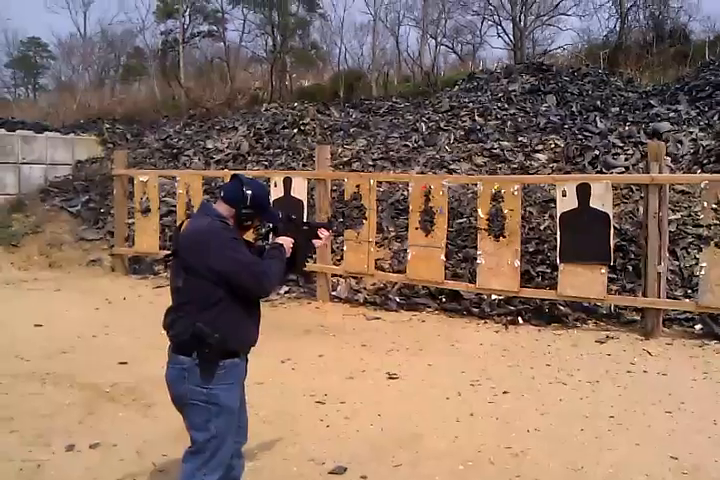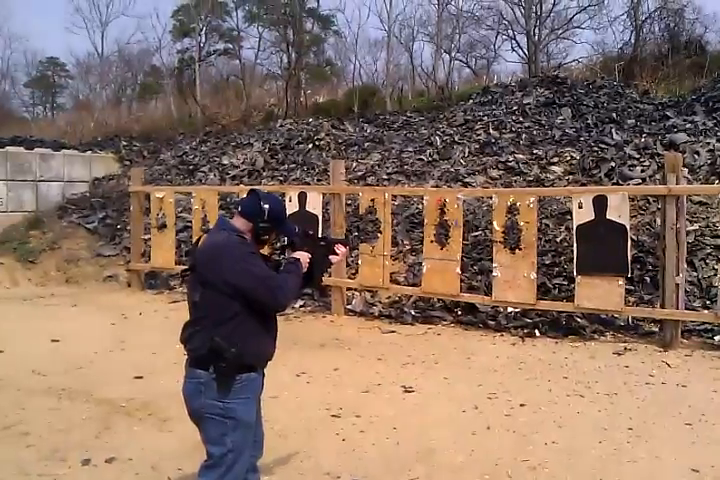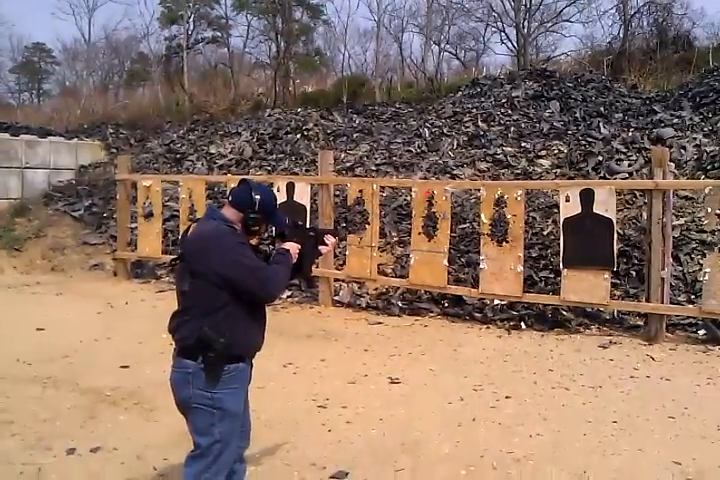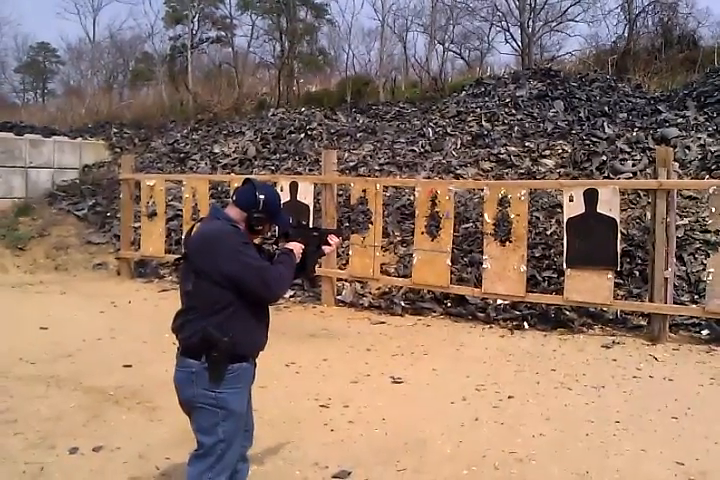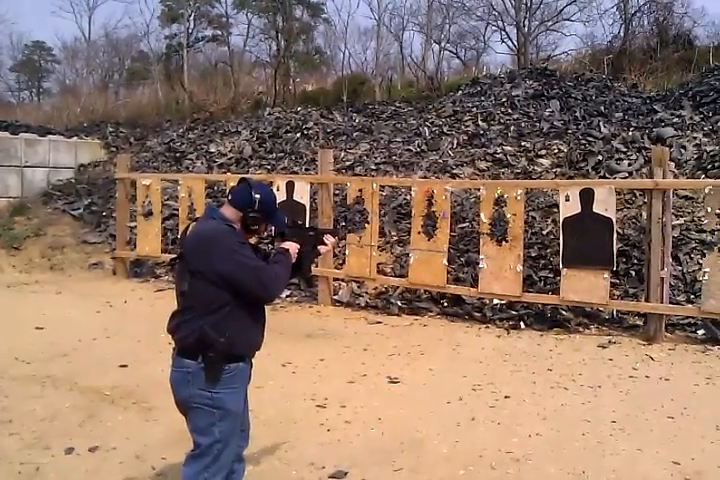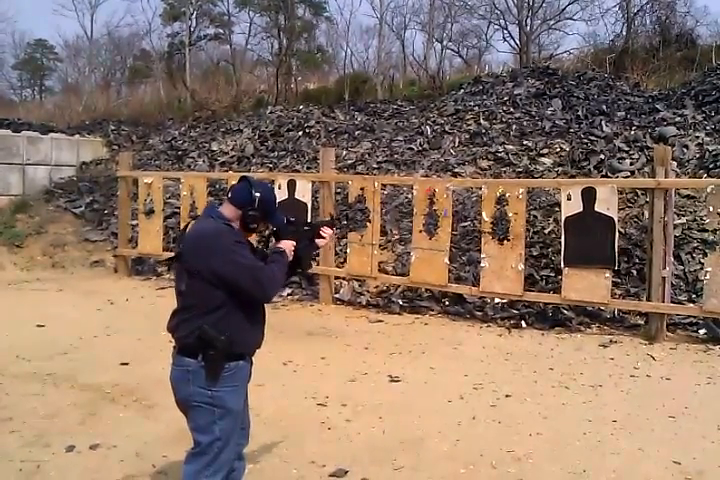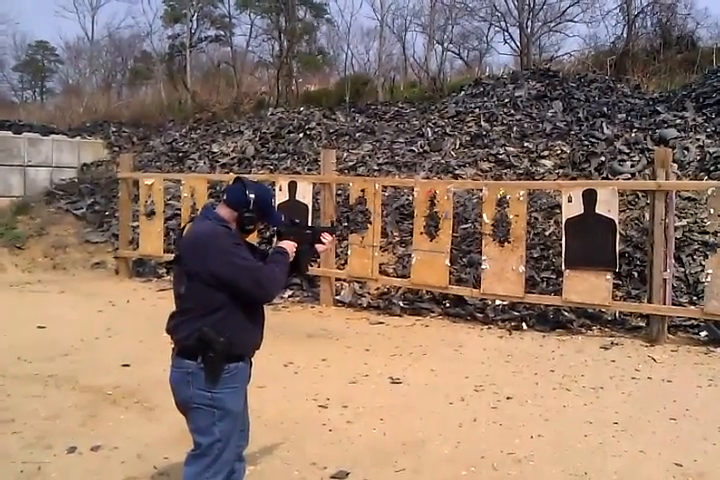
dt=0.4s
person 1, frame 1
left shoulder: (214, 230)
right shoulder: (211, 236)
left elbow: (253, 266)
right elbow: (261, 281)
right wrist: (279, 250)
left hip: (218, 363)
right hip: (207, 369)
left knee: (230, 443)
person 1, frame 2
left shoulder: (229, 245)
right shoulder: (228, 251)
left elbow: (268, 282)
right elbow: (277, 295)
right wrist: (295, 265)
left hip: (233, 376)
right hip: (223, 383)
left knee: (246, 456)
person 1, frame 3
left shoulder: (220, 235)
right shoulder: (218, 240)
left elbow: (258, 272)
right elbow: (266, 286)
right wrist: (285, 256)
left hip: (222, 367)
right hip: (211, 373)
left knee: (233, 447)
person 1, frame 4
left shoulder: (224, 234)
right shoulder: (221, 239)
left elbow: (262, 271)
right elbow: (270, 285)
right wrist: (288, 255)
left hip: (225, 366)
right hip: (214, 372)
left knee: (235, 446)
person 1, frame 5
left shoulder: (221, 234)
right shoulder: (216, 239)
left elbow: (258, 271)
right elbow: (266, 286)
right wrist: (284, 255)
left hip: (222, 366)
right hip: (209, 373)
left knee: (231, 447)
person 1, frame 6
left shoulder: (221, 233)
right shoulder: (213, 238)
left elbow: (258, 267)
right elbow: (263, 285)
right wrist: (280, 255)
left hip: (222, 365)
right hip: (210, 371)
left knee: (231, 445)
person 1, frame 7
left shoulder: (219, 235)
right shoulder: (211, 240)
left elbow: (258, 268)
right elbow: (263, 286)
right wrist: (282, 254)
left hip: (222, 366)
right hip: (209, 373)
left knee: (231, 447)
